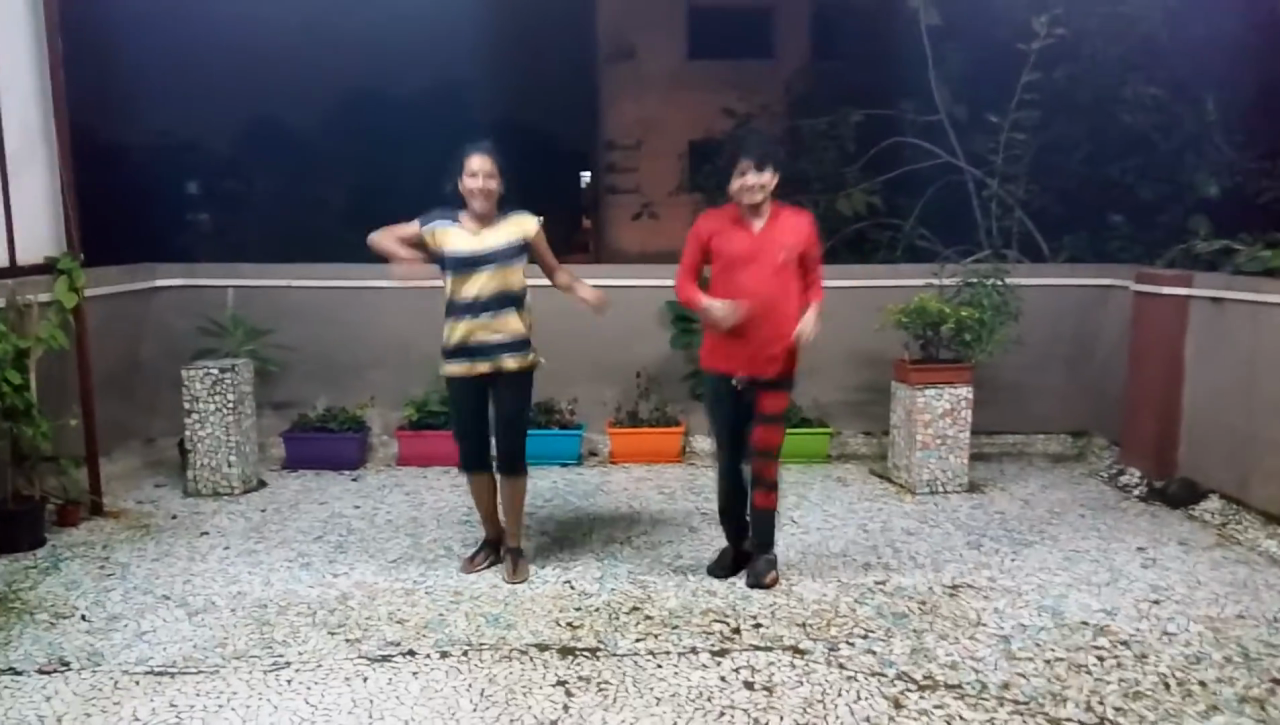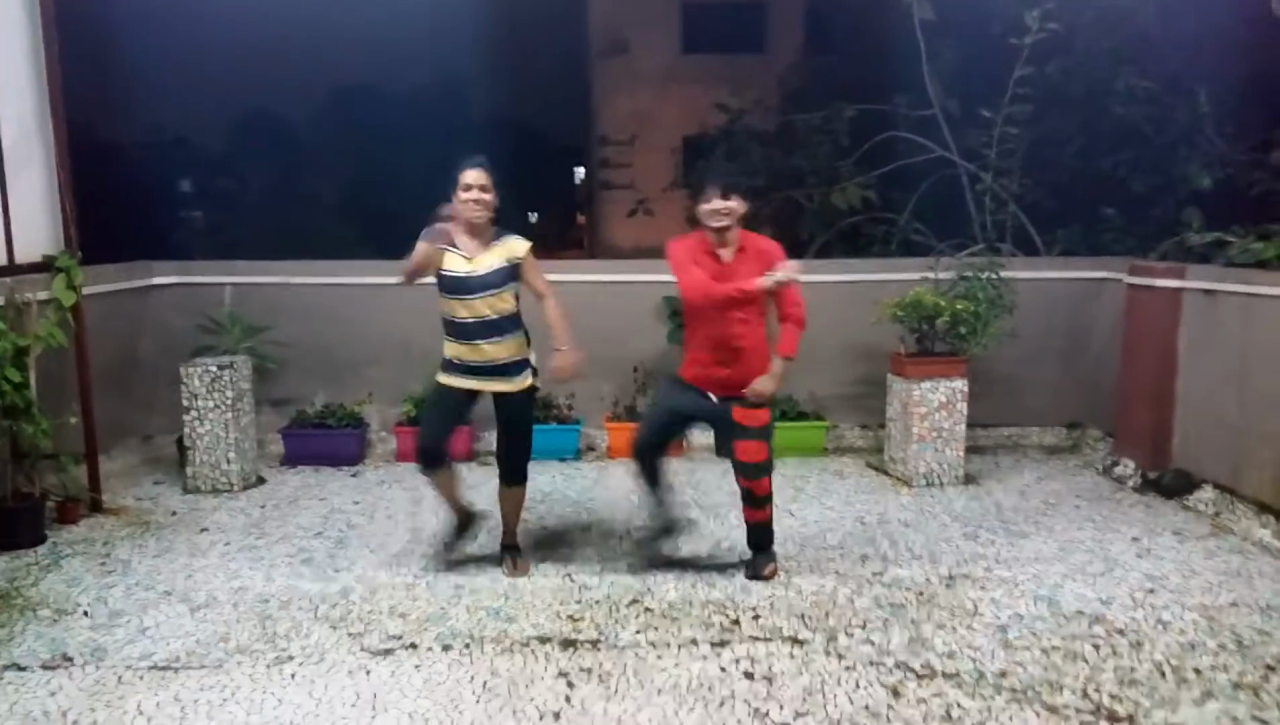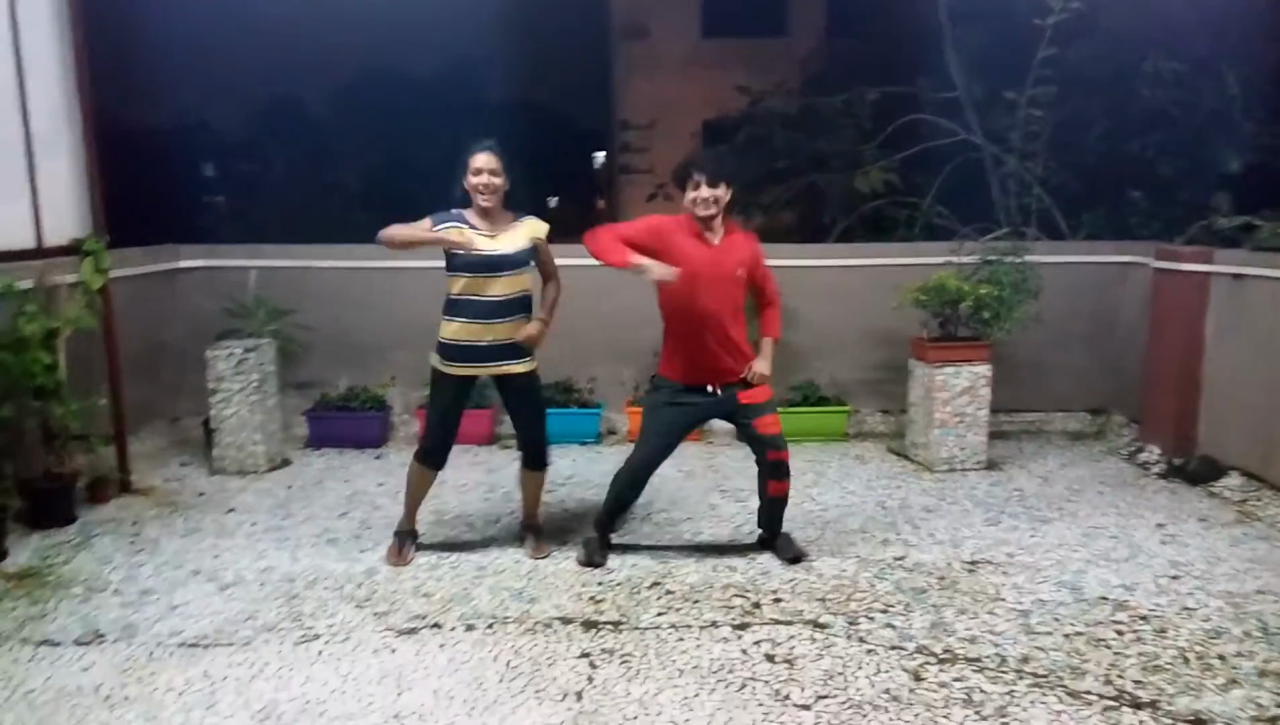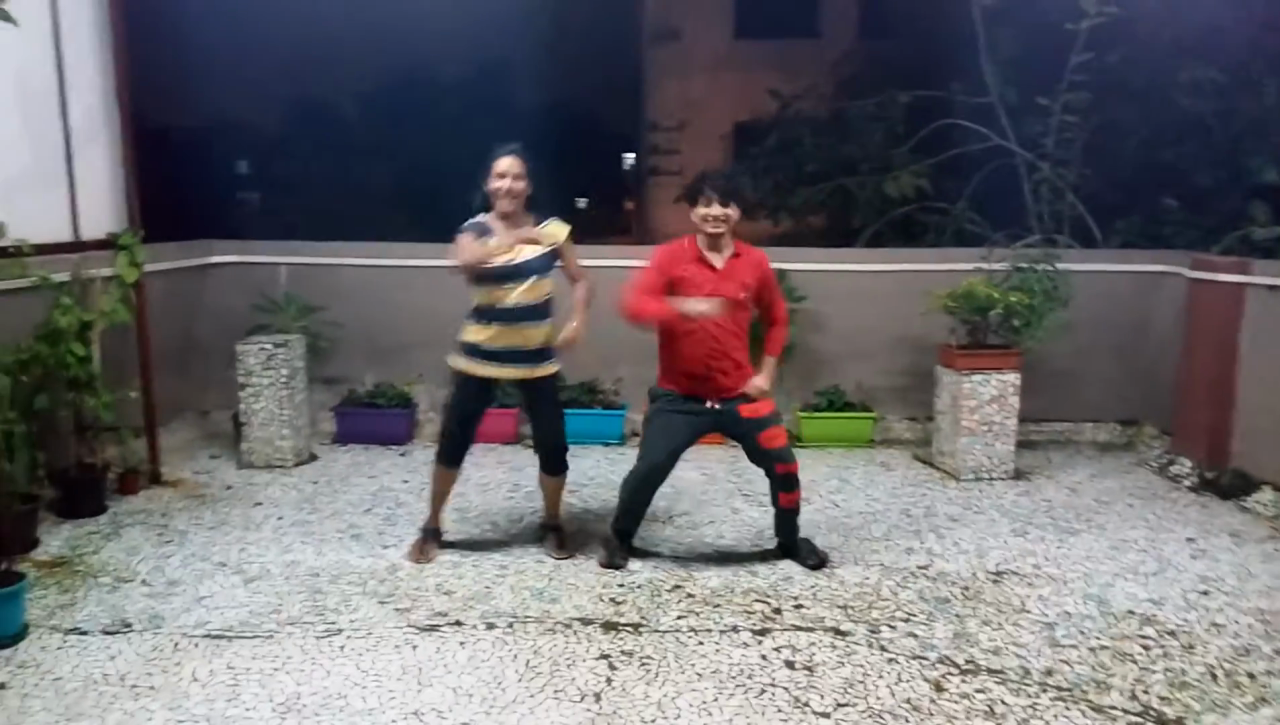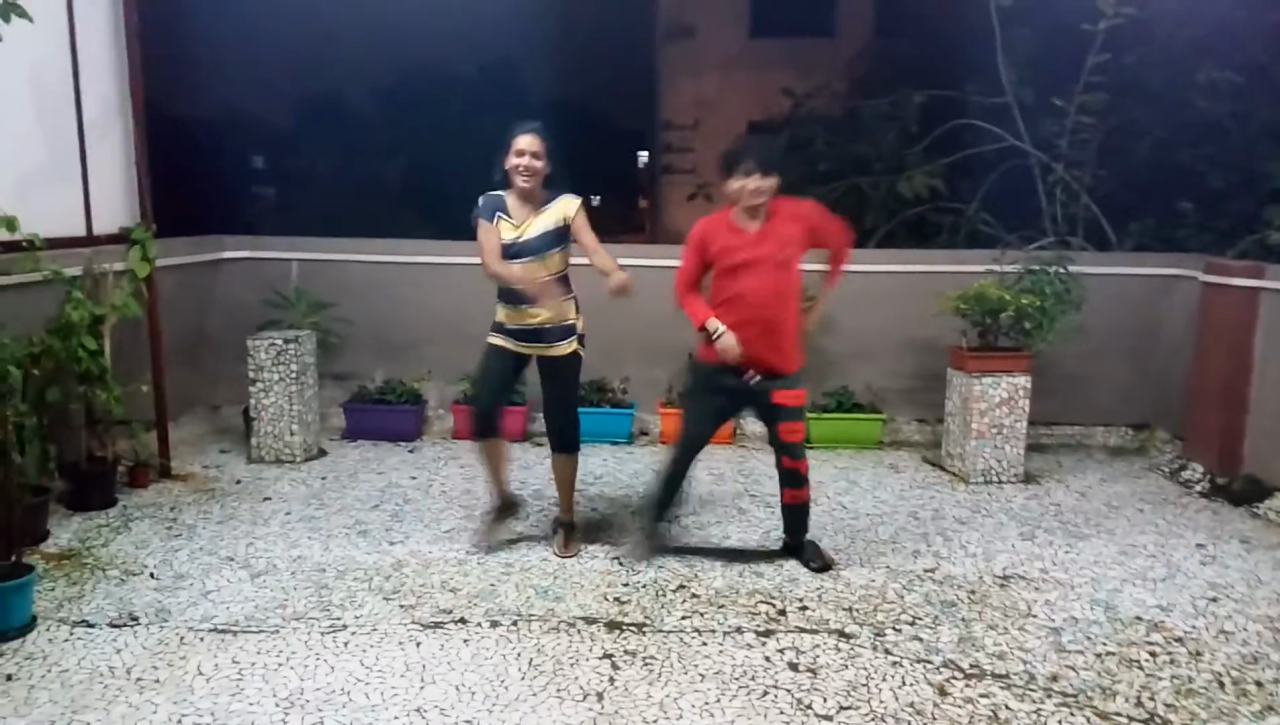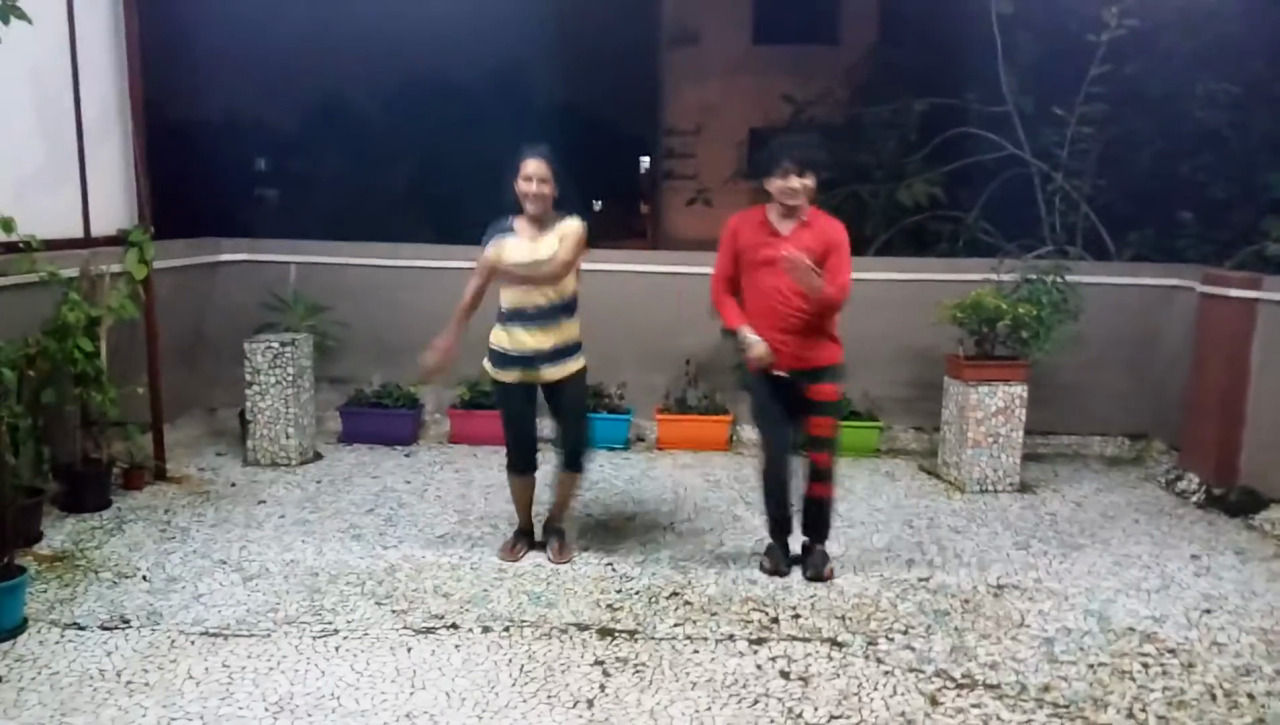
dt=0.2s
person 1, frame 1
left shoulder: (800, 224)
right shoulder: (710, 225)
left elbow: (812, 279)
right elbow: (684, 282)
left wrist: (811, 314)
right wrist: (707, 304)
left hip: (772, 368)
right hip: (721, 366)
left knee: (765, 461)
right knee: (728, 459)
left ankle: (762, 552)
right ankle: (735, 542)
person 1, frame 2
left shoulder: (767, 250)
right shoulder: (684, 248)
left elbow: (793, 319)
right elbow: (698, 294)
left wrist: (774, 373)
right wrist: (766, 283)
left hip: (750, 388)
right hip: (693, 381)
left knee: (753, 477)
right knee: (646, 446)
left ankle: (762, 550)
right ankle: (663, 513)
person 1, frame 3
left shoulder: (745, 243)
right shoulder: (664, 230)
left elbow: (769, 300)
right elbow: (600, 239)
left wrist: (766, 354)
right wrist: (646, 264)
left hip: (738, 376)
right hip: (679, 382)
left knee: (775, 452)
right knee: (641, 463)
left ankle: (772, 531)
right ankle: (601, 534)
person 1, frame 4
left shoulder: (754, 263)
right shoulder: (671, 256)
left elbow: (776, 318)
right elbow: (632, 307)
left wrist: (765, 372)
right wrist: (683, 308)
left hip: (738, 393)
right hip: (678, 397)
left knee: (782, 463)
right knee: (648, 470)
left ankle: (789, 538)
right ankle: (618, 537)
person 1, frame 5
left shoulder: (799, 215)
right shoulder: (708, 229)
left elbow: (841, 237)
right elbow: (686, 289)
left wrist: (822, 295)
right wrist: (715, 328)
left hip: (777, 366)
right hip: (717, 364)
left knee: (793, 455)
right knee: (687, 448)
left ankle: (797, 539)
right ankle: (656, 518)
person 1, frame 6
left shoulder: (830, 230)
right shoulder: (742, 226)
left elbow: (837, 295)
right elbow: (722, 288)
left wrist: (813, 280)
right wrist: (745, 333)
left hip: (818, 363)
right hip: (767, 366)
left knee: (822, 455)
right knee: (776, 455)
left ankle: (815, 543)
right ankle: (778, 541)
person 2, frame 1
left shoulder: (522, 225)
right shoulder: (439, 225)
left elbow: (554, 270)
right elbow: (378, 239)
left wrist: (581, 290)
right wrist: (401, 252)
left hip: (511, 352)
right hip: (462, 355)
left knee: (511, 450)
right knee: (471, 451)
left ankle: (513, 545)
right ankle: (492, 537)
person 2, frame 2
left shoulder: (515, 245)
right shoulder: (439, 235)
left elbow: (546, 297)
right elbow: (409, 274)
left wrist: (565, 346)
right wrist: (439, 237)
left hip: (511, 367)
right hip: (459, 368)
left knee: (513, 459)
right knee: (428, 447)
left ankle: (510, 543)
right ankle: (462, 514)
person 2, frame 3
left shoulder: (530, 228)
right shoulder: (448, 223)
left elbow: (553, 279)
right elbow: (388, 237)
left wrist: (541, 321)
right wrist: (441, 235)
left hip: (512, 355)
right hip: (457, 353)
left knee: (535, 444)
right knee: (434, 444)
left ankle: (530, 524)
right ankle: (406, 530)
person 2, frame 4
left shoulder: (552, 230)
right shoulder: (474, 229)
left elbow: (581, 280)
right elbow: (466, 268)
left wrist: (577, 320)
right wrist: (507, 241)
left hip: (535, 358)
right hip: (478, 355)
left knee: (553, 449)
right knee: (452, 443)
left ankle: (551, 526)
right ankle: (431, 530)
person 2, frame 5
left shoulder: (566, 205)
right shoulder: (490, 205)
left elbow: (592, 246)
right elbow: (491, 264)
left wrist: (617, 274)
right wrist: (534, 287)
left hip: (558, 333)
right hip: (508, 330)
left knee: (563, 426)
right knee: (483, 410)
left ankle: (565, 519)
right ankle: (502, 499)
person 2, frame 6
left shoulder: (571, 228)
right shoulder: (500, 234)
left elbow: (554, 265)
right elbow: (474, 293)
left wrist: (508, 266)
right wrist: (445, 342)
left hip: (563, 358)
right hip: (512, 359)
left knee: (575, 447)
right knee: (521, 451)
left ankle: (555, 525)
right ankle: (523, 528)
